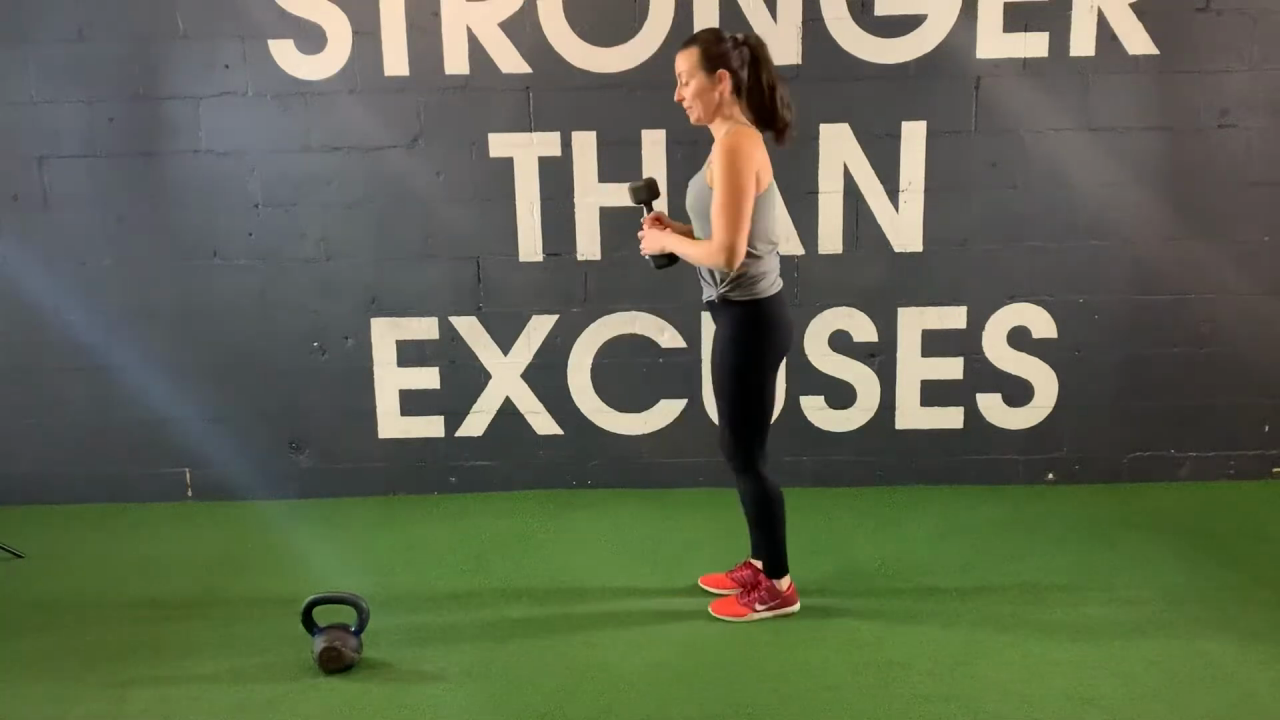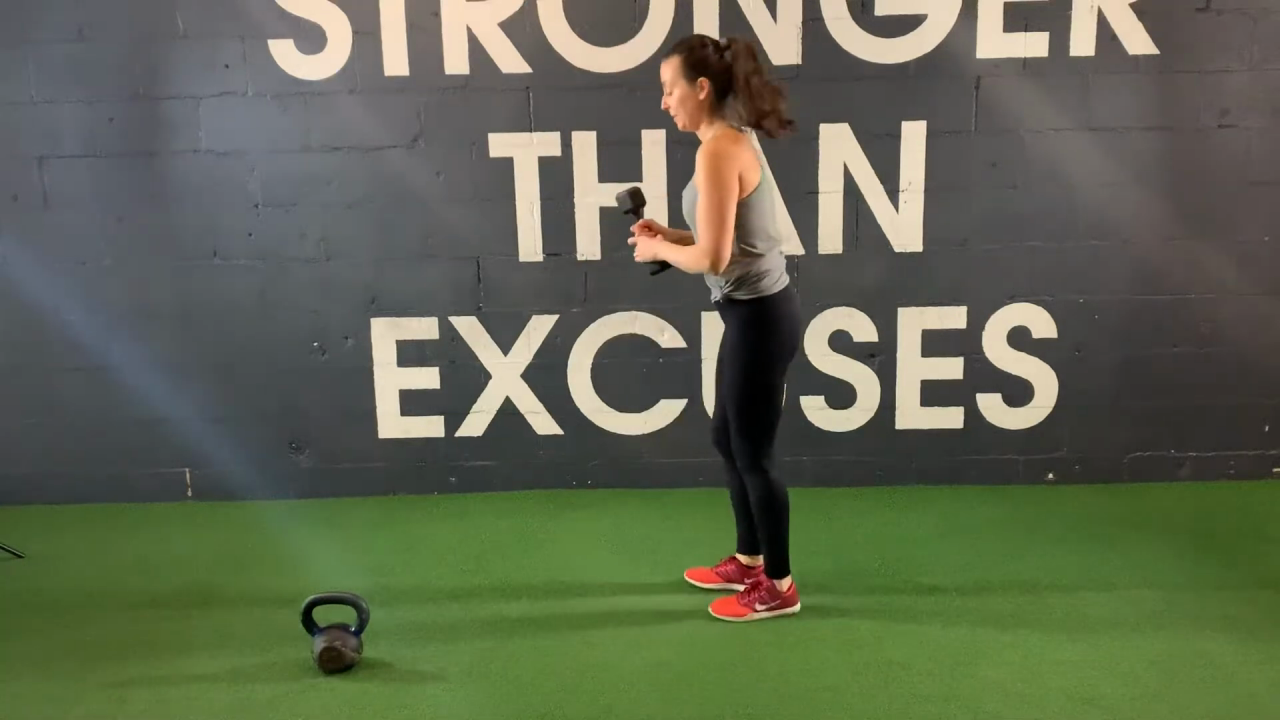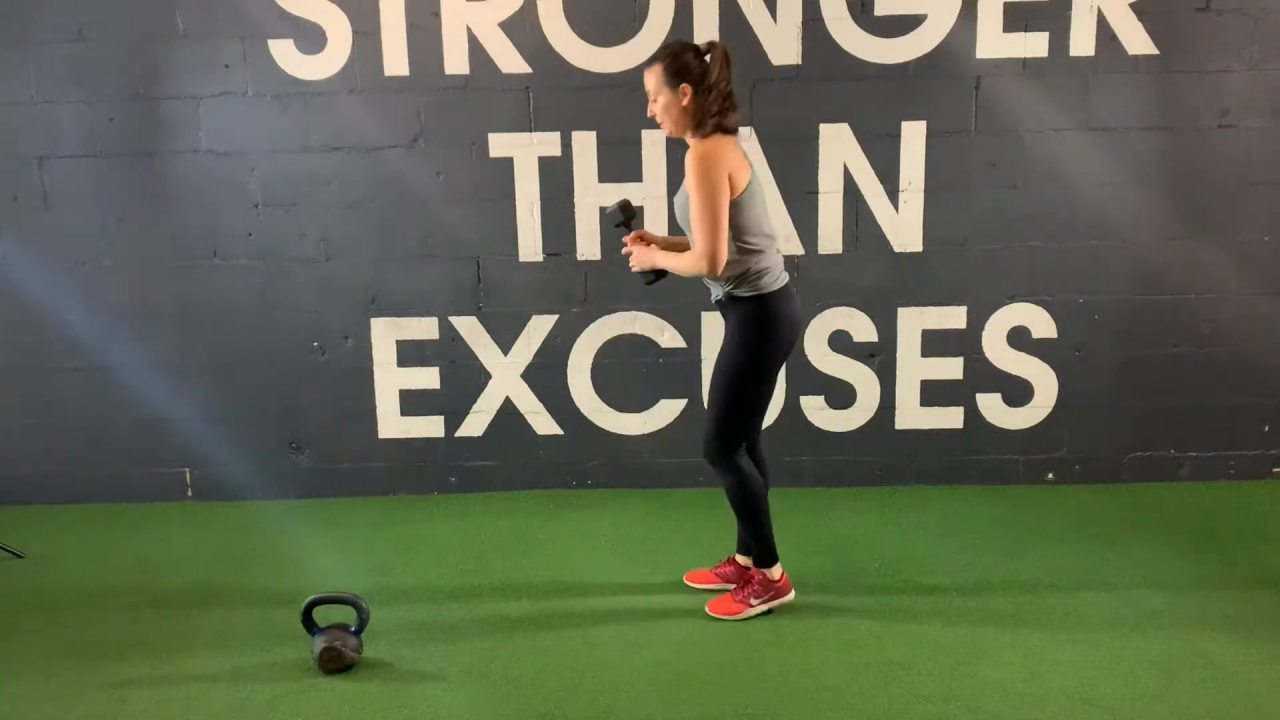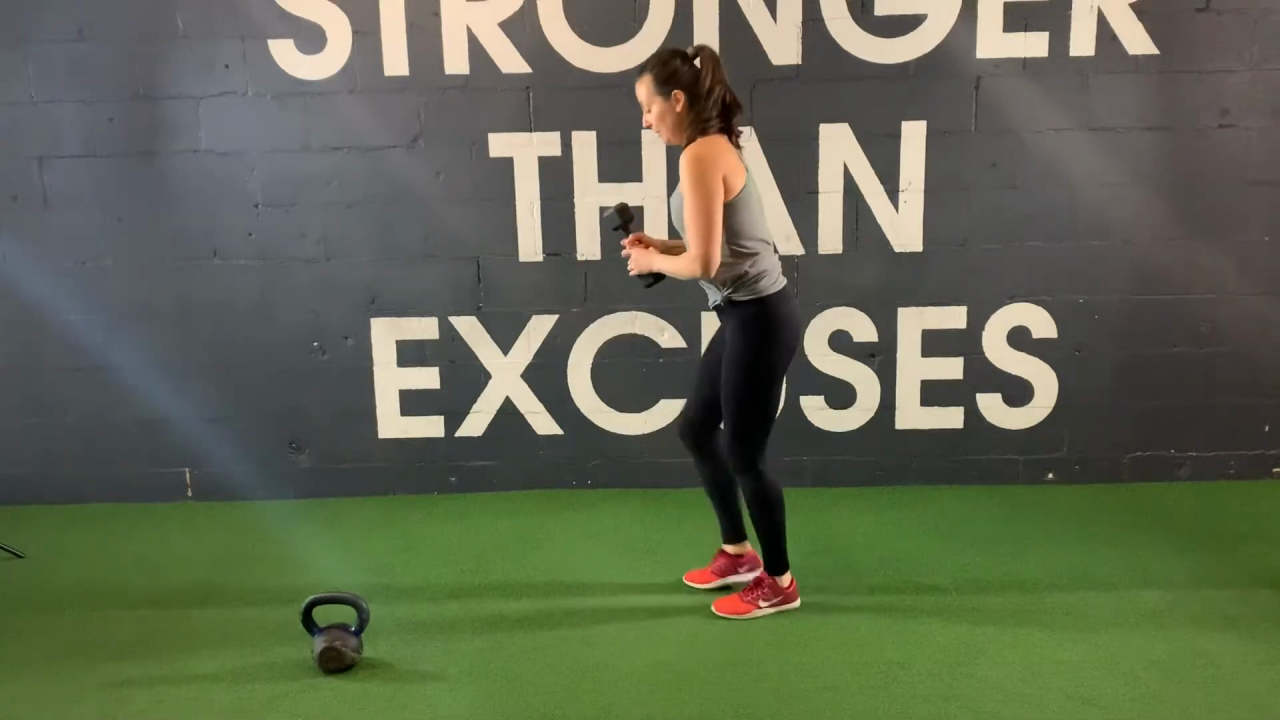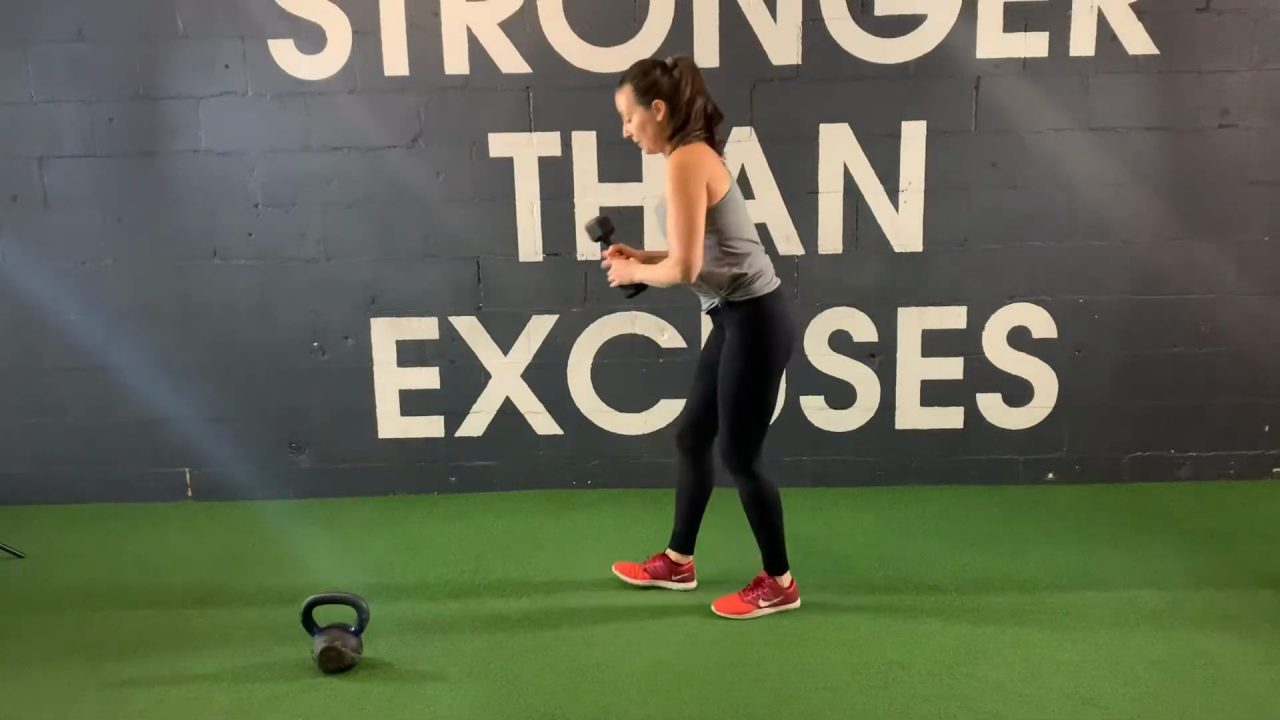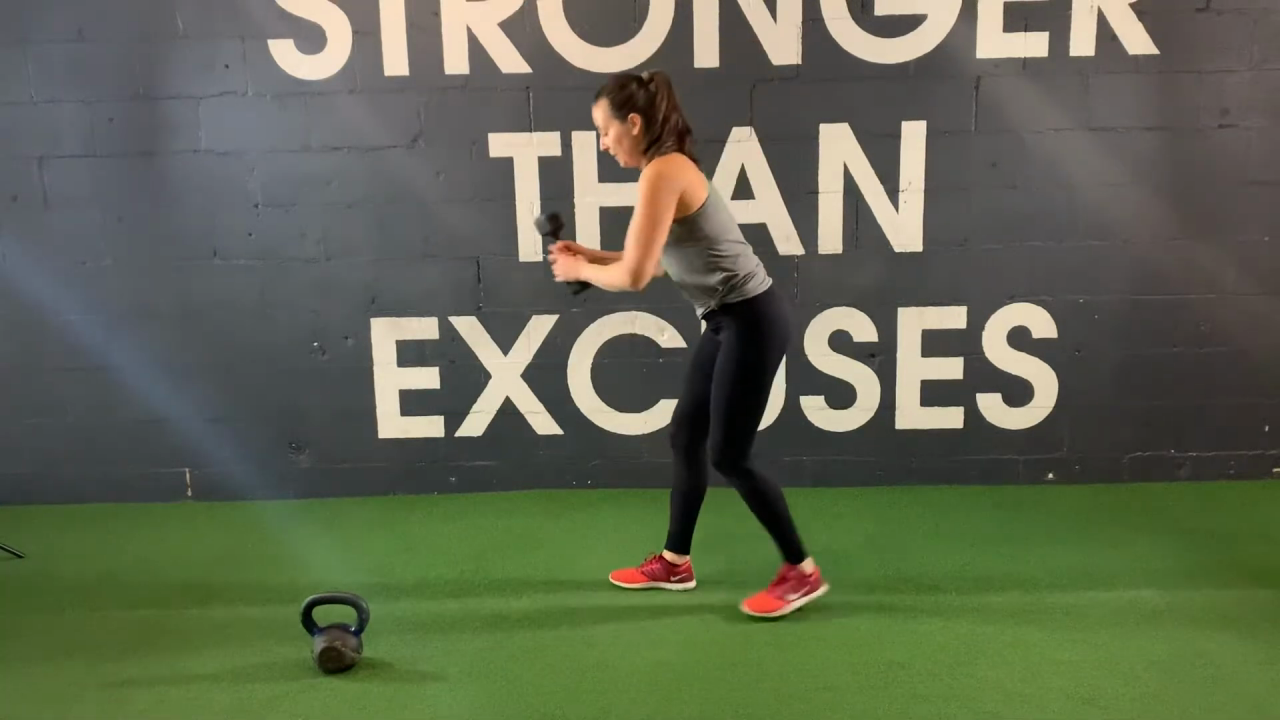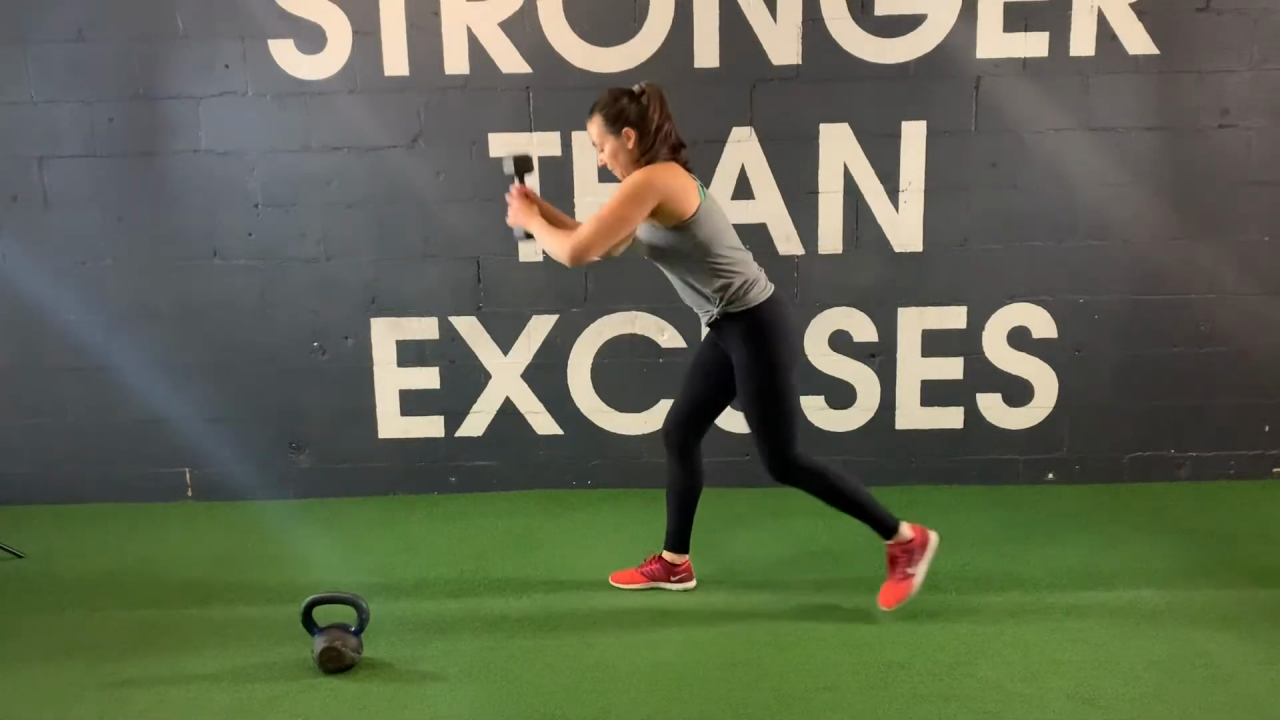
dt=0.2s
person 1, frame 1
left shoulder: (735, 146)
right shoulder: (734, 141)
left elbow: (727, 254)
left wrist: (669, 242)
right wrist: (678, 229)
left hip: (750, 319)
right hip: (744, 315)
left knee: (745, 457)
right knee: (742, 450)
left ankle: (777, 587)
right ankle: (762, 564)
person 1, frame 2
left shoulder: (717, 152)
right shoulder: (728, 143)
left elbow: (714, 258)
left wrist: (659, 250)
right wrist: (667, 235)
left hip: (759, 317)
right hip: (755, 312)
left knee: (753, 454)
right knee: (730, 443)
left ankle: (778, 586)
right ankle: (747, 561)
person 1, frame 3
left shoulder: (704, 154)
right shoulder: (716, 146)
left elbow: (711, 260)
left wrist: (656, 261)
right wrist: (661, 243)
left hip: (759, 314)
right hip: (755, 310)
left knee: (721, 448)
right knee: (739, 445)
left ankle: (769, 575)
right ankle: (745, 562)
person 1, frame 4
left shoulder: (701, 157)
right shoulder: (712, 149)
left elbow: (703, 263)
left wrist: (653, 264)
right wrist: (659, 246)
left hip: (759, 319)
right hip: (744, 316)
left knee: (743, 455)
right knee: (696, 430)
left ankle: (779, 582)
right ankle: (737, 552)
person 1, frame 5
left shoulder: (686, 164)
right shoulder: (692, 158)
left elbow: (684, 270)
left wrist: (637, 274)
right wrist: (639, 256)
left hip: (756, 320)
right hip: (736, 319)
left knee: (740, 456)
right knee: (692, 437)
left ankle: (778, 583)
right ankle: (677, 562)
person 1, frame 6
left shoulder: (662, 174)
right shoulder: (664, 168)
left elbow: (635, 275)
right elbow: (643, 256)
left wrist: (580, 270)
right wrist: (588, 256)
left hip: (752, 320)
right hip: (729, 320)
left knee: (728, 456)
right knee: (686, 437)
left ankle: (800, 570)
right ankle: (674, 562)
person 1, frame 7
left shoulder: (653, 183)
right shoulder: (655, 180)
left elbow: (577, 251)
right elbow: (600, 241)
left wrist: (531, 222)
right wrist: (541, 210)
left hip: (755, 325)
right hip: (730, 327)
left knee: (782, 461)
right knee: (680, 436)
left ankle: (906, 541)
right ankle: (674, 563)
